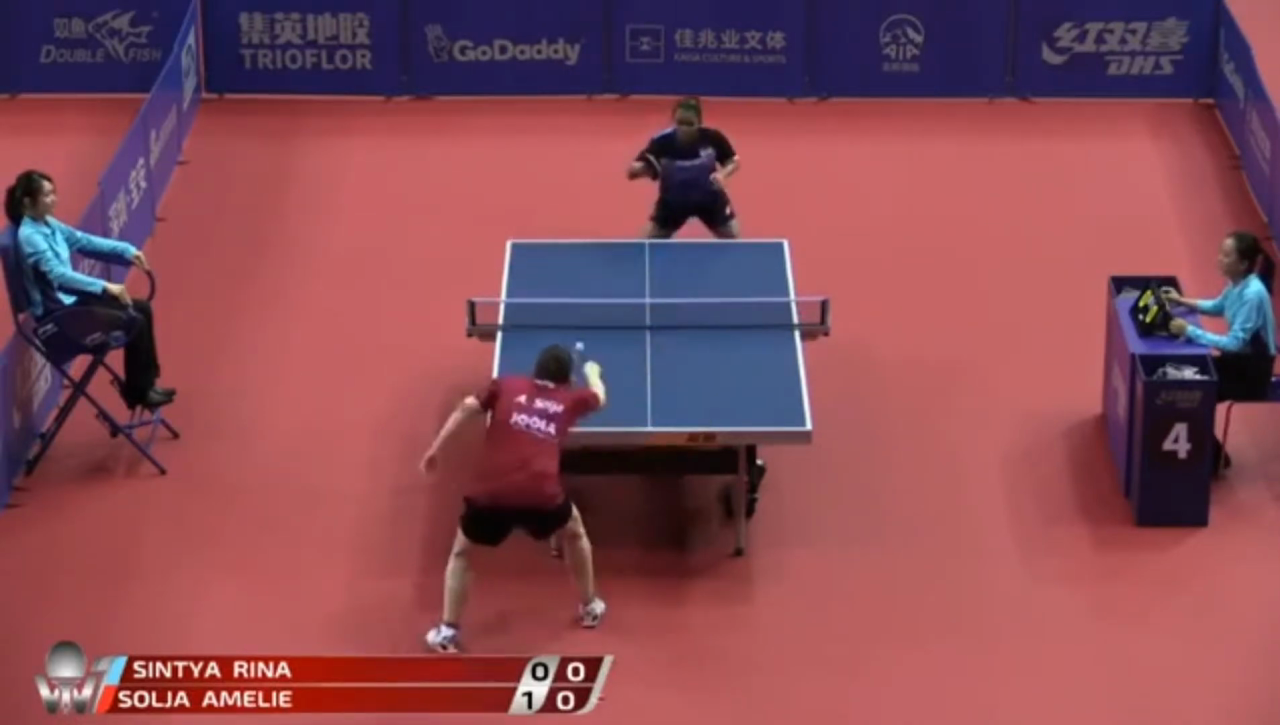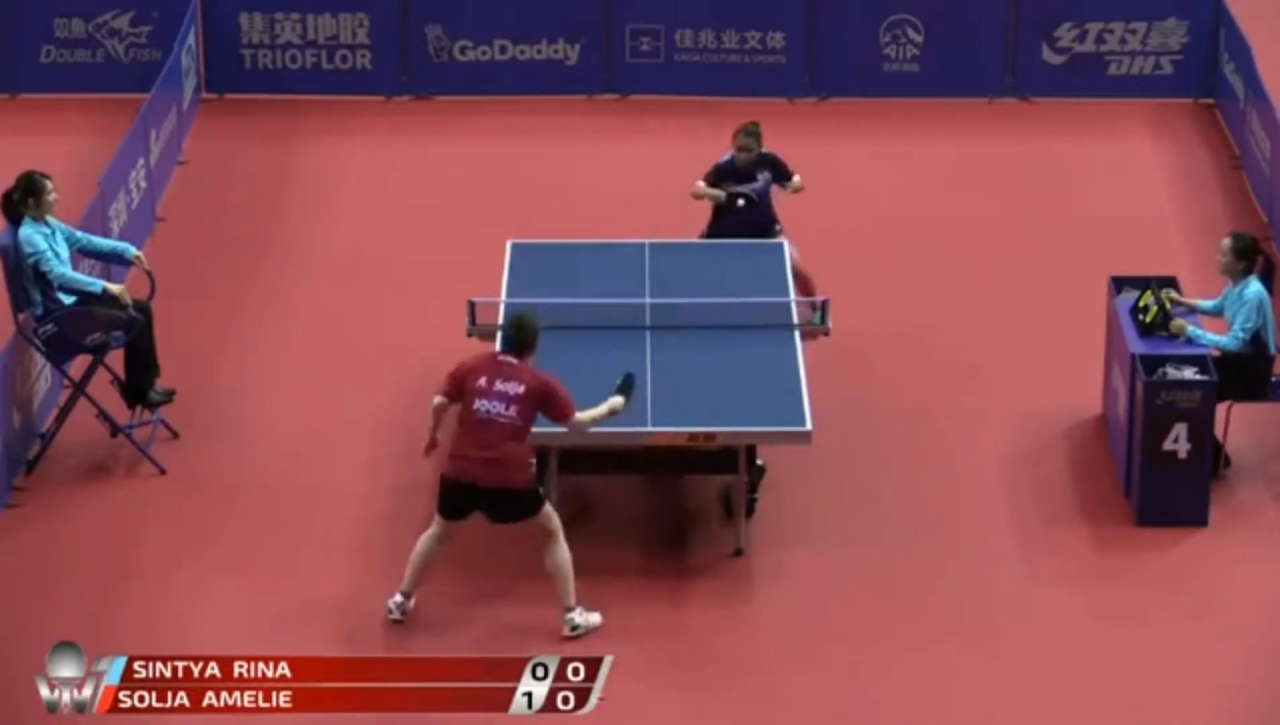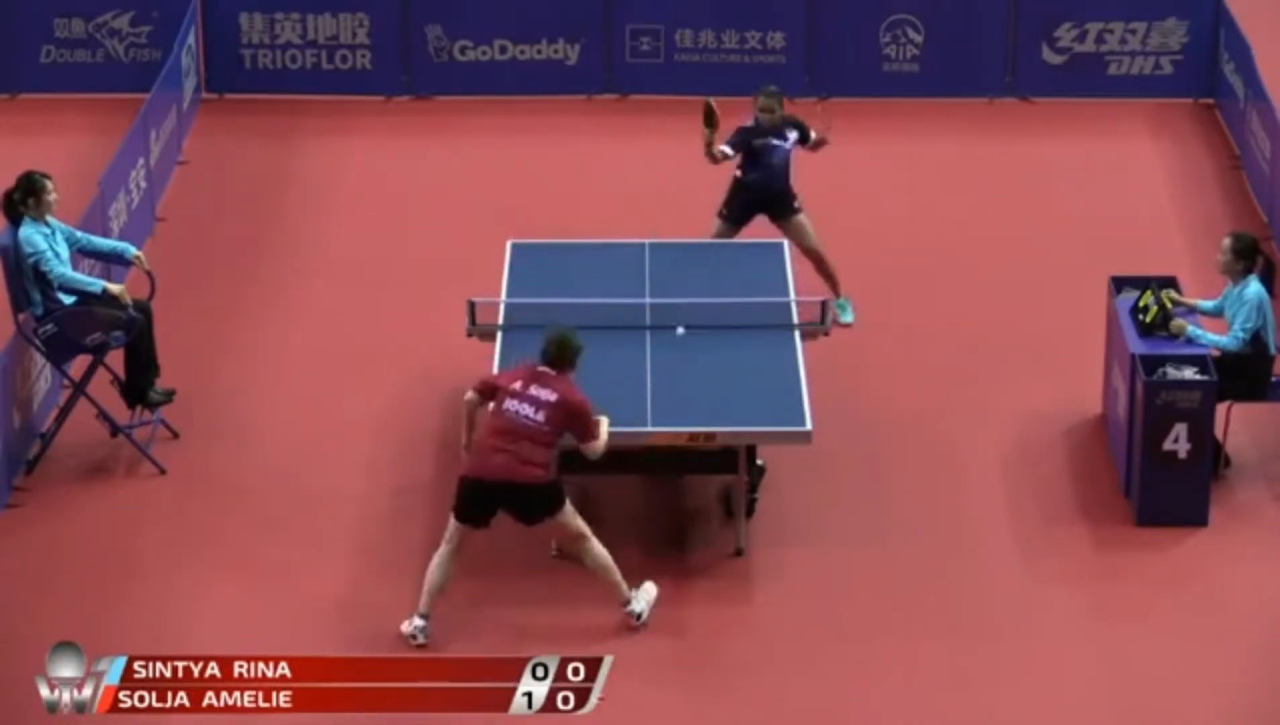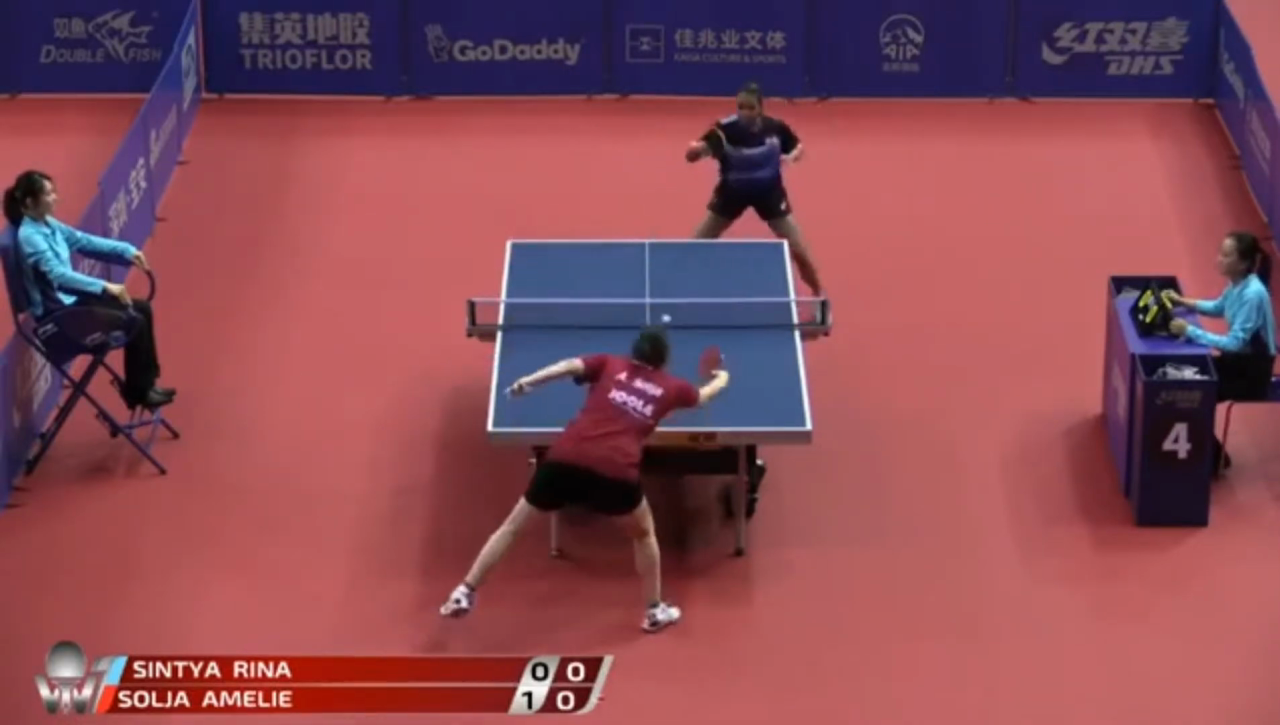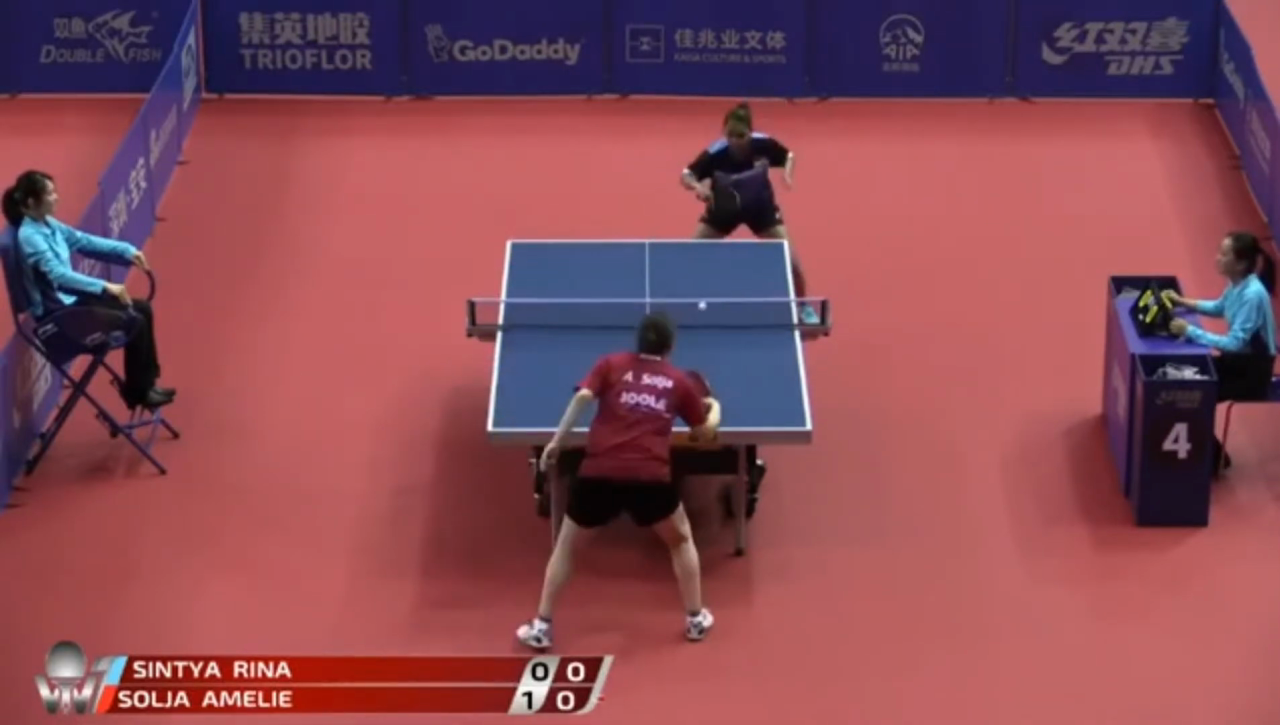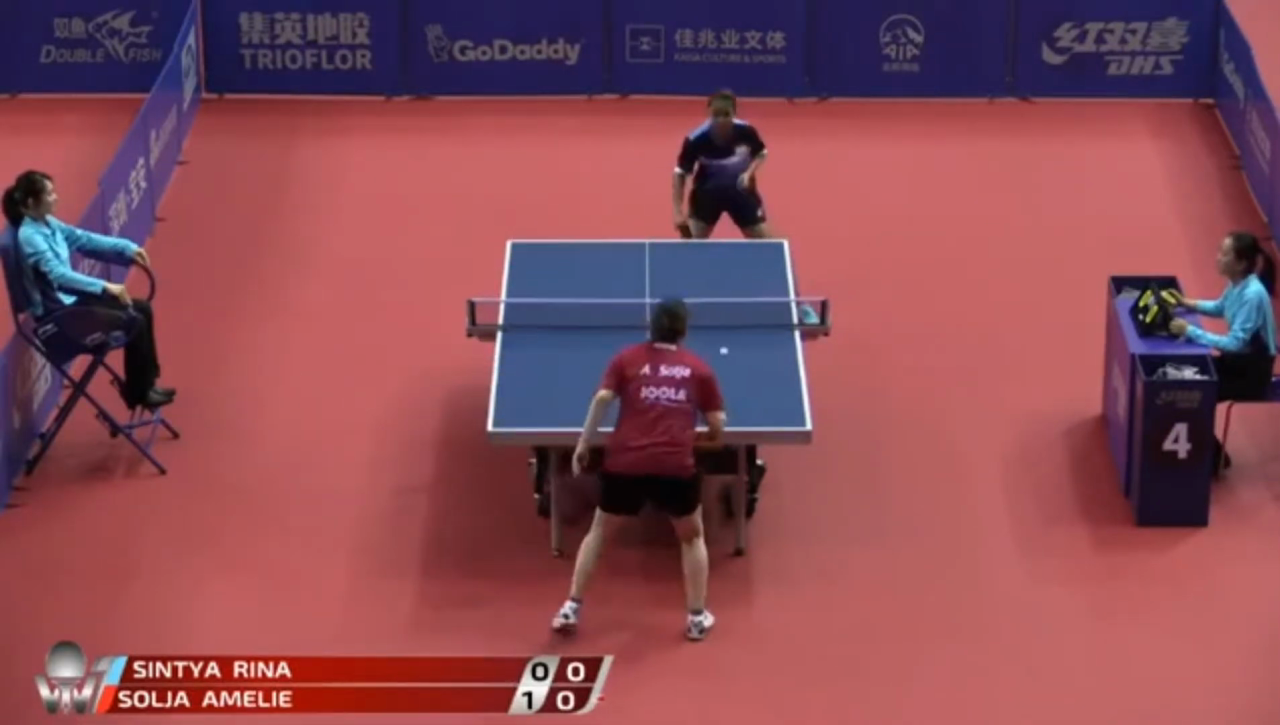
dt=0.3s
person 1, frame 1
left shoulder: (505, 386)
right shoulder: (571, 398)
left elbow: (468, 407)
right elbow: (599, 399)
left wrist: (435, 449)
right wrist: (593, 374)
left hip: (489, 493)
right hip: (542, 496)
left knee: (460, 553)
right knee: (575, 532)
left ankle: (447, 631)
right ankle: (589, 607)
person 1, frame 2
left shoulder: (471, 366)
right shoulder: (540, 383)
left elbow: (439, 404)
right elbow: (577, 422)
left wrist: (432, 436)
right wrist: (612, 405)
left hip: (460, 473)
right hip: (512, 480)
left knee: (438, 530)
right knee: (553, 534)
left ankle: (401, 600)
right ankle: (573, 615)
person 1, frame 3
left shoulder: (510, 376)
right shoulder: (572, 397)
left elbow: (470, 400)
right elbow: (593, 451)
left wrist: (468, 437)
right wrist: (603, 426)
left hip: (480, 474)
right hip: (530, 479)
left knee: (450, 545)
right knee: (582, 539)
left ankle: (420, 623)
right ankle: (632, 604)
person 1, frame 4
left shoulder: (609, 365)
right shoulder: (670, 388)
left elbow: (572, 365)
right elbow: (705, 395)
left wrist: (529, 381)
right wrist: (721, 379)
left hip: (567, 459)
right hip: (616, 472)
left knee: (512, 525)
right knee: (643, 533)
left ankle: (464, 593)
right ankle: (654, 611)
person 1, frame 5
left shoulder: (611, 364)
right shoulder: (681, 382)
left elbow: (582, 398)
right elbow: (705, 431)
left wrist: (556, 441)
right wrist: (714, 408)
left hip: (599, 471)
right hip: (650, 476)
left knee: (565, 544)
right knee: (681, 540)
left ankle: (541, 625)
right ankle: (695, 618)
person 1, frame 6
left shoulder: (627, 359)
right shoulder: (700, 370)
left elbow: (602, 399)
right elbow: (717, 426)
left wrist: (582, 443)
right wrist: (708, 434)
left hip: (623, 465)
right hip: (675, 467)
left knee: (599, 532)
right knee: (692, 538)
left ankle: (571, 607)
right ankle: (696, 618)
person 2, frame 1
left shoulder: (47, 223)
right shoulder: (29, 236)
left elbow: (84, 240)
right elbow: (58, 275)
left wrist: (126, 250)
right wrist: (104, 286)
left hip: (72, 296)
right hip: (57, 310)
left knee: (142, 309)
right knee: (134, 322)
left ankle: (146, 382)
right ankle: (138, 392)
person 2, frame 2
left shoulder: (48, 223)
right shoulder: (29, 236)
left elbow: (84, 240)
right elbow: (58, 274)
left wrist: (126, 250)
right wrist: (105, 287)
left hip: (72, 296)
right hip: (57, 311)
left knee: (142, 309)
right knee: (134, 323)
left ankle: (146, 382)
right ankle: (138, 392)
person 2, frame 3
left shoulder: (47, 223)
right shoulder: (29, 237)
left elbow: (84, 240)
right elbow: (58, 274)
left wrist: (126, 250)
right wrist: (105, 286)
left hip: (72, 296)
right hip: (57, 310)
left knee: (142, 309)
right knee: (134, 323)
left ankle: (145, 382)
right ankle: (139, 392)
person 2, frame 4
left shoulder: (47, 223)
right shoulder: (29, 236)
left elbow: (83, 240)
right elbow: (58, 274)
left wrist: (126, 250)
right wrist: (105, 286)
left hip: (71, 296)
right hip: (57, 310)
left knee: (142, 309)
right knee: (134, 323)
left ankle: (146, 382)
right ankle: (138, 392)
person 2, frame 5
left shoulder: (47, 223)
right shoulder: (29, 237)
left elbow: (84, 240)
right elbow: (59, 274)
left wrist: (126, 250)
right wrist: (105, 287)
left hip: (72, 296)
right hip: (57, 310)
left knee: (142, 309)
right knee: (134, 323)
left ankle: (146, 383)
right ankle: (139, 392)
person 2, frame 6
left shoulder: (48, 222)
right shoulder: (29, 236)
left elbow: (84, 237)
right elbow: (59, 274)
left wrist: (128, 246)
right wrist: (105, 287)
left hip: (71, 296)
right hip: (57, 310)
left knee: (142, 309)
right knee: (134, 323)
left ankle: (146, 382)
right ankle: (138, 392)
person 3, frame 1
left shoulder: (1253, 294)
right shoulder: (1237, 284)
left elbow: (1234, 343)
right elbow: (1217, 307)
left wrist: (1189, 331)
right wrist: (1182, 301)
left hip: (1254, 370)
right hip: (1240, 358)
left ankle: (1215, 456)
person 3, frame 2
left shoulder: (1252, 295)
right shoulder: (1237, 284)
left elbow: (1234, 343)
right elbow: (1217, 307)
left wrist: (1189, 331)
right wrist: (1182, 301)
left hip: (1254, 370)
right hip: (1239, 358)
left ankle: (1214, 456)
person 3, frame 3
left shoulder: (1252, 295)
right shoulder: (1237, 284)
left elbow: (1234, 343)
right elbow: (1217, 307)
left wrist: (1189, 331)
right wrist: (1183, 301)
left hip: (1254, 370)
right hip: (1239, 357)
left ankle: (1215, 456)
person 3, frame 4
left shoulder: (1253, 294)
right shoulder: (1237, 284)
left elbow: (1234, 343)
right elbow: (1218, 308)
left wrist: (1189, 331)
right wrist: (1183, 301)
left hip: (1254, 370)
right hip: (1239, 358)
left ankle: (1215, 456)
person 3, frame 5
left shoulder: (1252, 295)
right shoulder: (1237, 284)
left elbow: (1234, 343)
right elbow: (1218, 307)
left wrist: (1189, 330)
right wrist: (1183, 302)
left hip: (1254, 370)
right hip: (1239, 358)
left ankle: (1214, 456)
person 3, frame 6
left shoulder: (1252, 294)
right shoulder: (1237, 284)
left elbow: (1234, 343)
right elbow: (1218, 308)
left wrist: (1189, 330)
right wrist: (1184, 302)
left hip: (1254, 370)
right hip: (1239, 358)
left ankle: (1214, 456)
person 4, frame 1
left shoulder: (712, 138)
right shoulder: (661, 142)
left elbow: (733, 161)
right elbow: (632, 172)
left wrist: (722, 175)
right wrist: (642, 169)
left hip: (710, 199)
right hip: (672, 203)
person 4, frame 2
left shoulder: (768, 161)
right shoulder: (723, 167)
left elbow: (795, 183)
right elbow: (697, 191)
left wrist: (794, 186)
right wrist: (713, 194)
left hip: (763, 224)
right hip: (727, 226)
left knee: (798, 273)
left ankle: (815, 313)
person 4, frame 3
left shoulder: (791, 124)
right shoulder: (746, 132)
left elbow: (813, 144)
right elbow: (718, 157)
left wrist: (820, 140)
right wrist: (709, 144)
left hip: (780, 194)
right hip: (746, 193)
left knee: (814, 251)
left ankle: (839, 301)
person 4, frame 4
left shoulder: (776, 127)
right shoulder: (724, 129)
left elbow: (798, 148)
right elbow: (690, 156)
left wrist: (791, 156)
right wrist: (699, 149)
left hip: (769, 190)
right hip: (732, 190)
left knee: (798, 251)
left ankle: (818, 297)
person 4, frame 5
left shoulder: (765, 144)
right shoulder: (714, 154)
left elbow: (788, 157)
right elbow: (686, 176)
left wrist: (787, 174)
right wrist: (698, 188)
left hip: (760, 205)
right hip: (724, 207)
left knee: (790, 261)
left ankle: (803, 306)
person 4, frame 6
left shoulder: (745, 131)
right shoulder: (695, 140)
left elbow: (761, 153)
right elbow: (680, 173)
left wrist: (749, 173)
right wrist: (677, 210)
left hip: (741, 193)
right hip: (709, 195)
left ankle: (799, 304)
